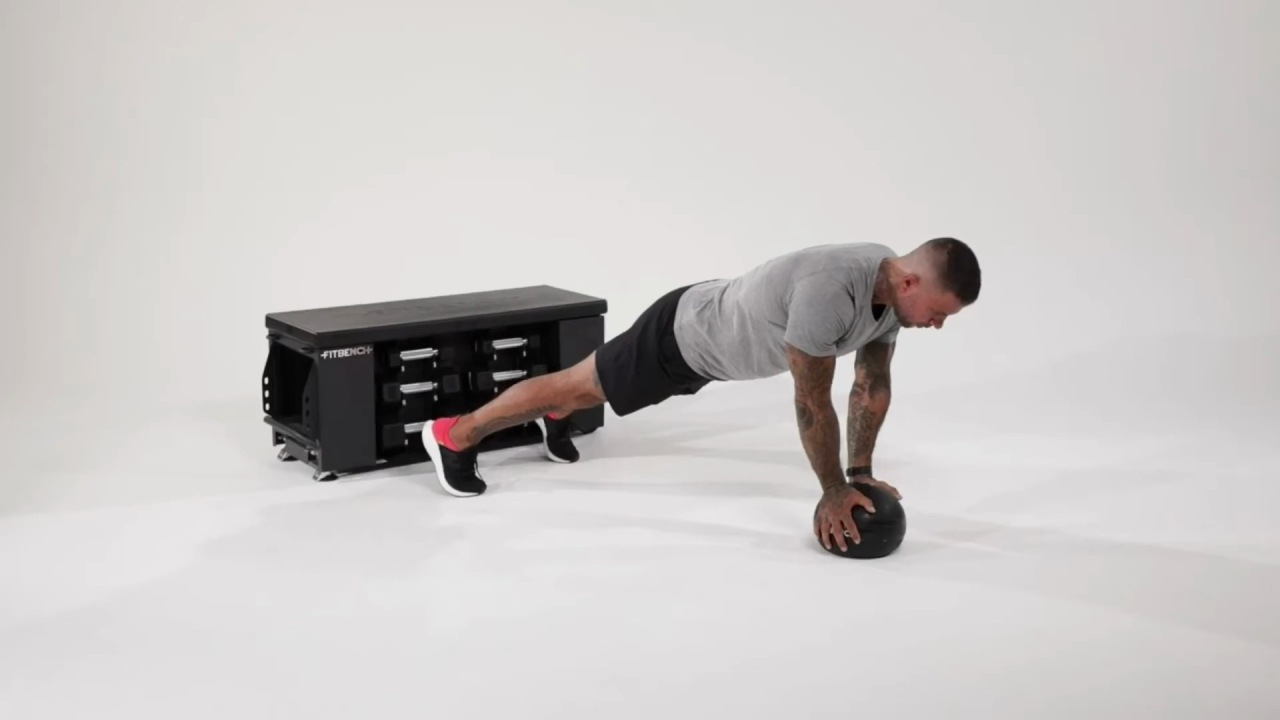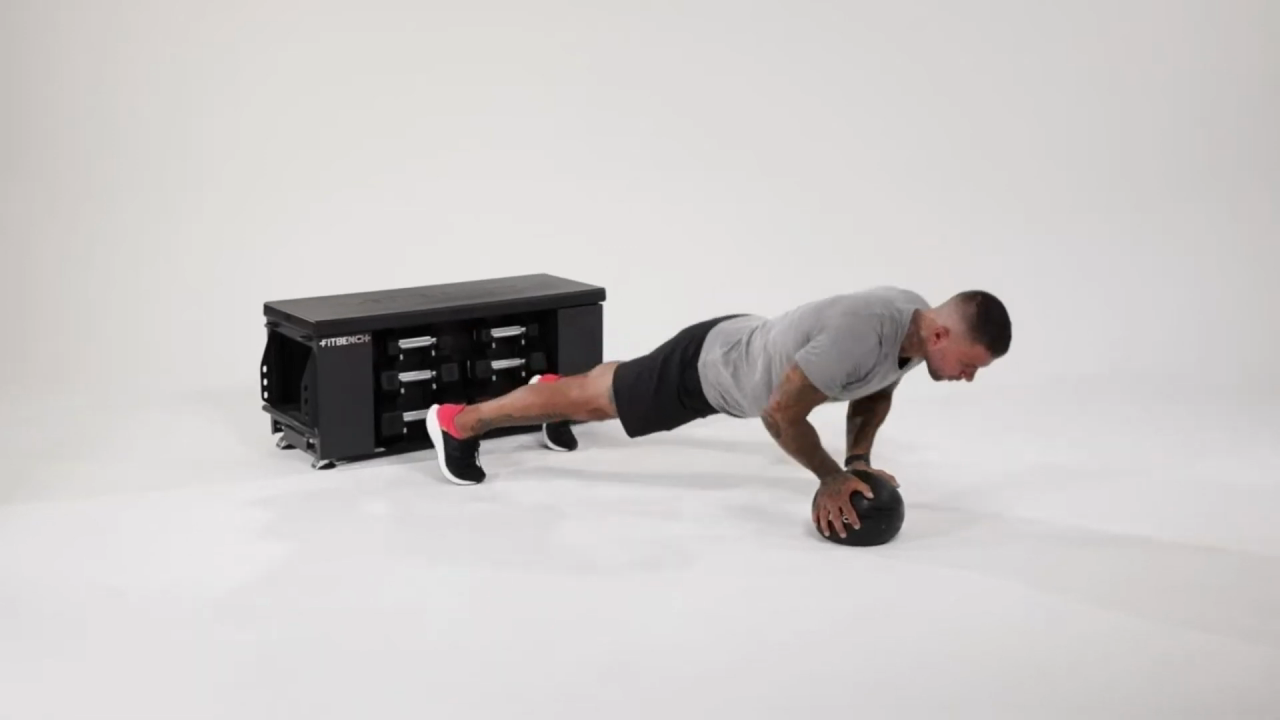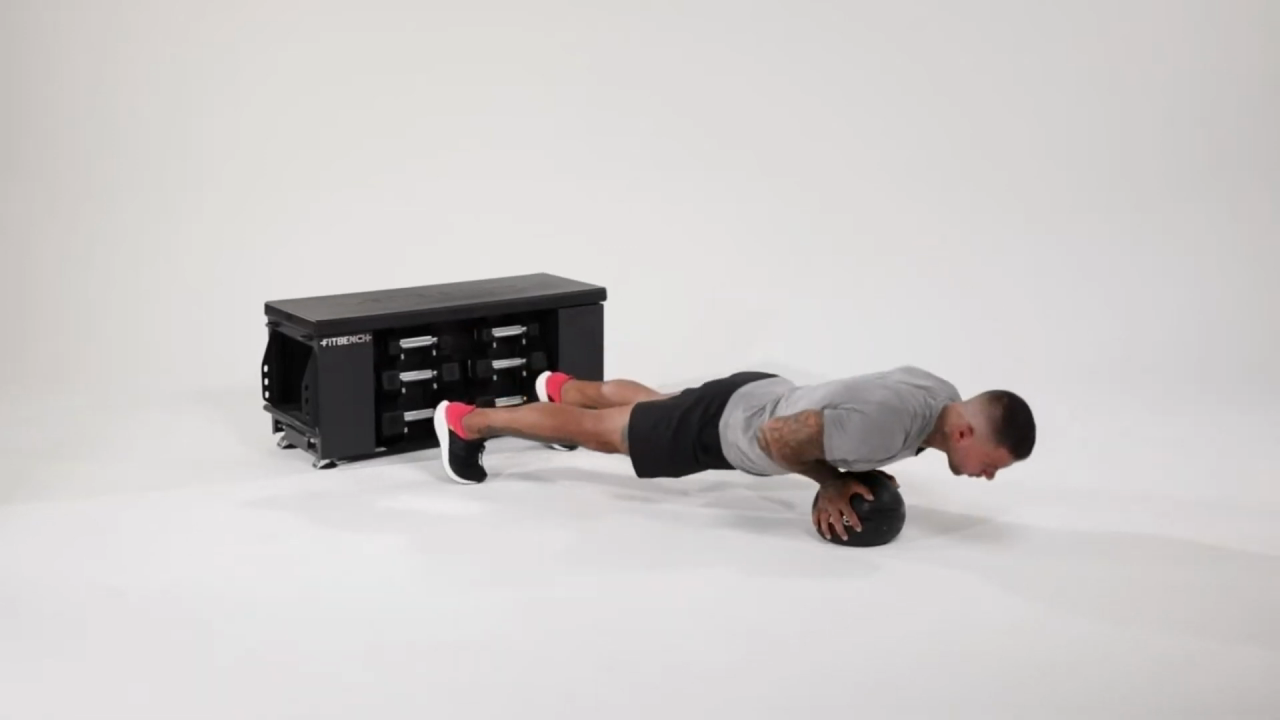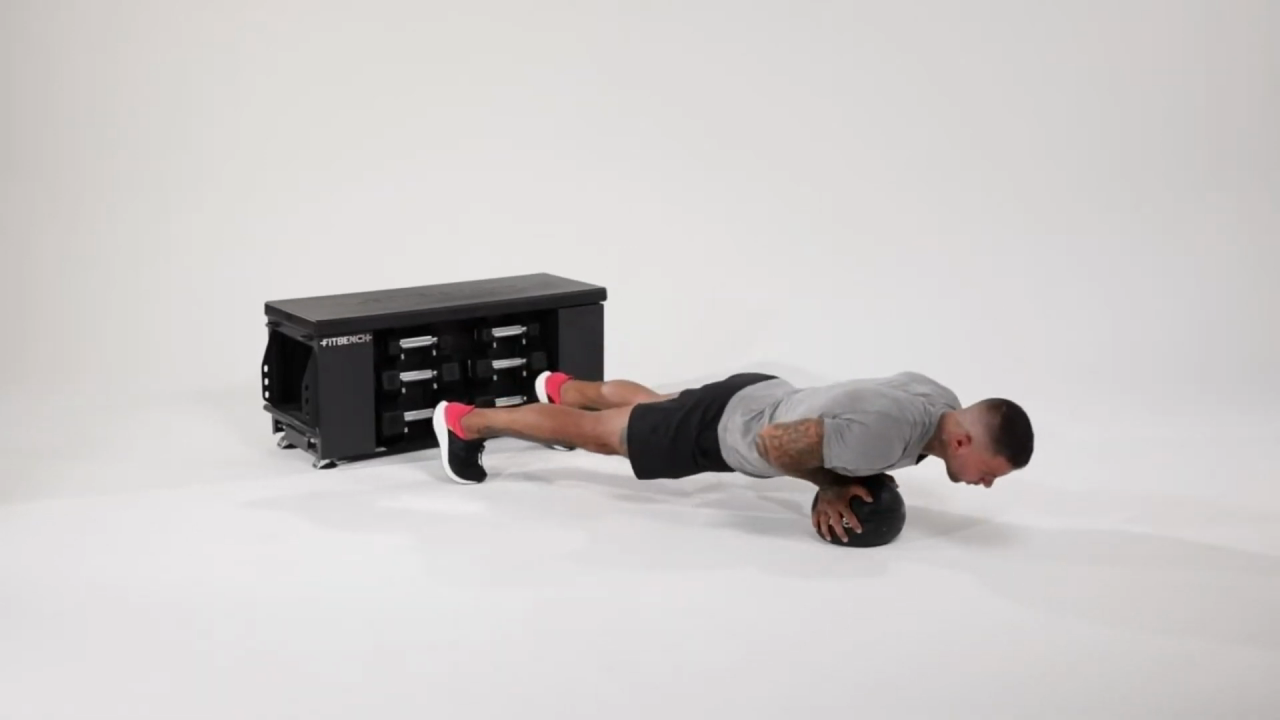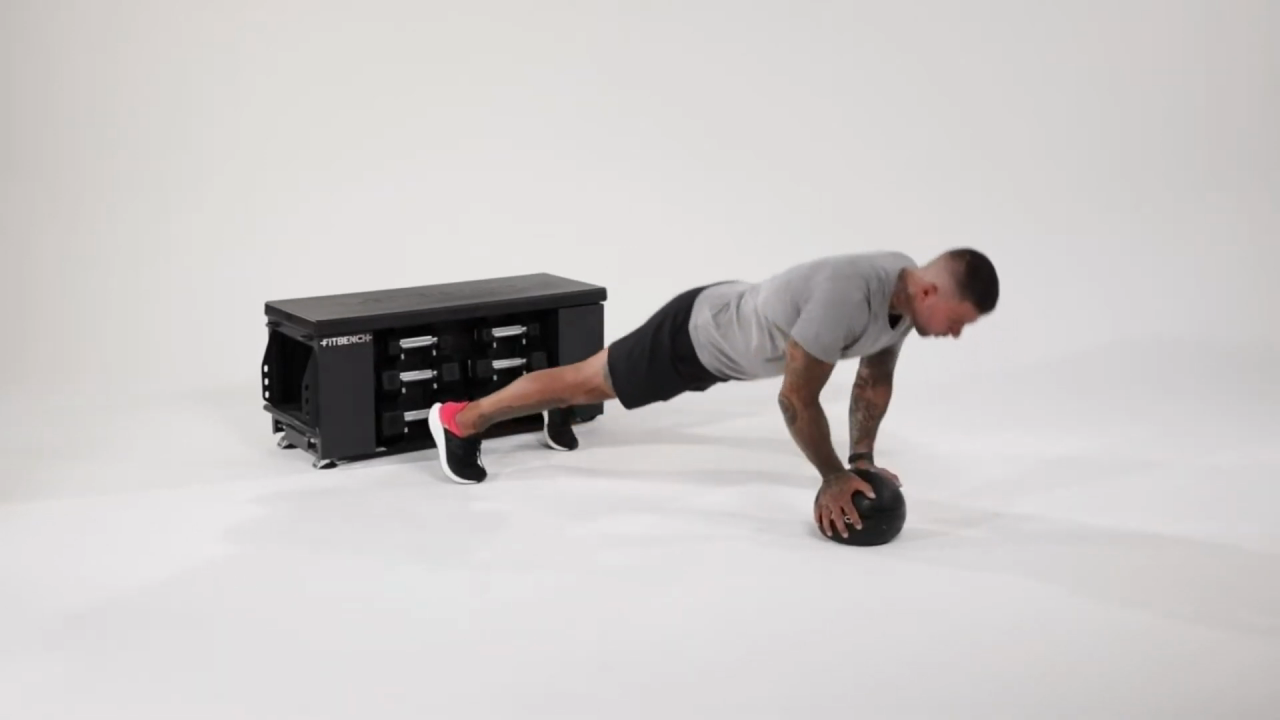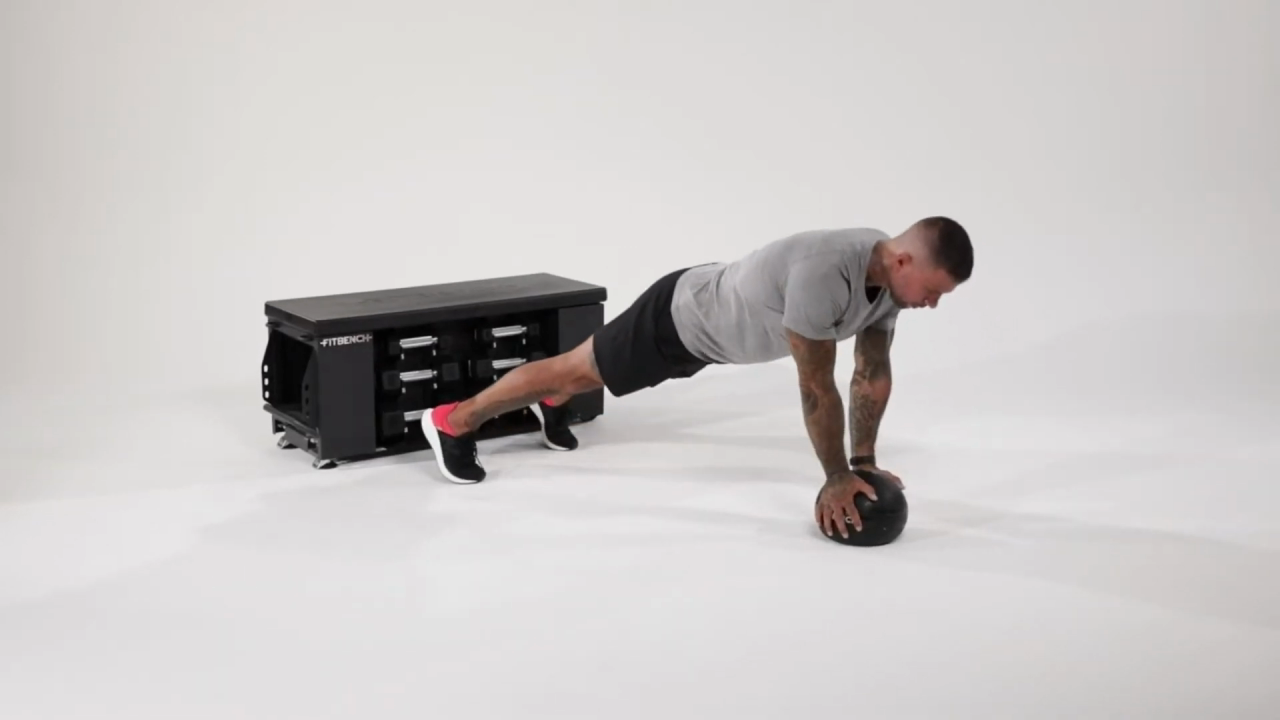
dt=0.5s
person 1, frame 1
left shoulder: (889, 289)
right shoulder: (829, 292)
left elbow: (873, 384)
right elbow: (812, 404)
left wrist: (862, 473)
right wrist: (834, 494)
left hip: (710, 339)
right hip: (683, 334)
left knee: (597, 386)
right knee: (583, 385)
left ankle: (555, 416)
right ankle: (454, 435)
person 1, frame 2
left shoulder: (913, 318)
right shoulder: (861, 338)
left elbow: (875, 388)
right elbow: (779, 415)
left wrist: (858, 460)
right wrist: (831, 478)
left hip: (739, 352)
right hip: (706, 369)
left knee: (623, 383)
right knee: (592, 402)
left ankle: (555, 386)
right ankle: (457, 421)
person 1, frame 3
left shoulder: (940, 396)
right shoulder: (886, 426)
right elbow: (775, 438)
left wrist: (859, 470)
right wrist: (831, 483)
left hip: (758, 395)
right hip: (724, 427)
left knee: (646, 402)
right knee: (600, 432)
left ankle: (562, 387)
right ankle: (465, 421)
person 1, frame 4
left shoulder: (941, 403)
right shoulder: (886, 435)
right elbow: (774, 444)
left wrist: (859, 473)
right wrist: (831, 486)
left hip: (759, 397)
right hip: (723, 429)
left knee: (644, 404)
right knee: (598, 434)
left ankle: (561, 387)
right ankle: (463, 421)
person 1, frame 5
left shoulder: (906, 291)
right shoulder: (847, 300)
left elbow: (875, 379)
right elbow: (795, 399)
left wrist: (862, 460)
right wrist: (834, 479)
left hip: (728, 331)
right hip: (699, 332)
left knee: (608, 375)
right knee: (591, 381)
left ankle: (556, 413)
right ankle: (459, 421)
person 1, frame 6
left shoulder: (888, 274)
right shoulder: (823, 274)
left elbow: (873, 372)
right elbow: (817, 388)
left wrist: (865, 460)
right wrist: (837, 480)
left hip: (712, 325)
right hip: (680, 316)
left knee: (596, 369)
right knee: (579, 369)
left ankle: (551, 405)
right ankle: (453, 422)
